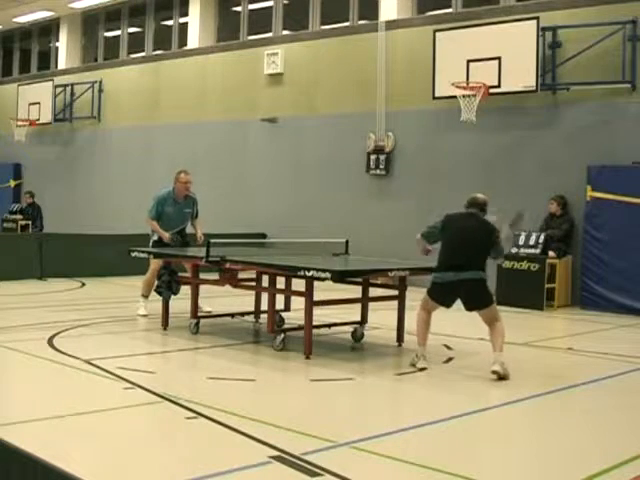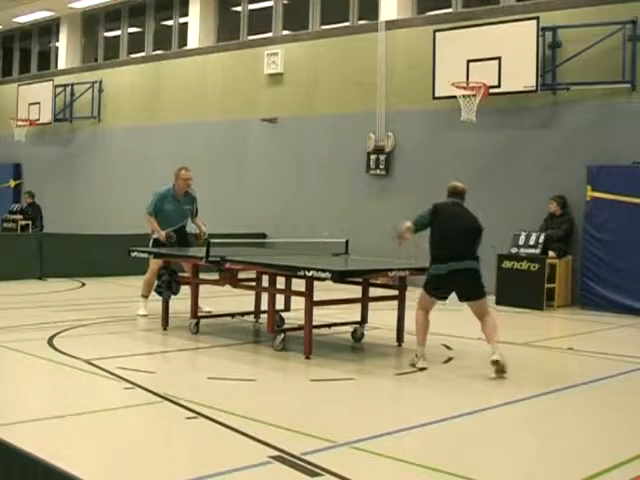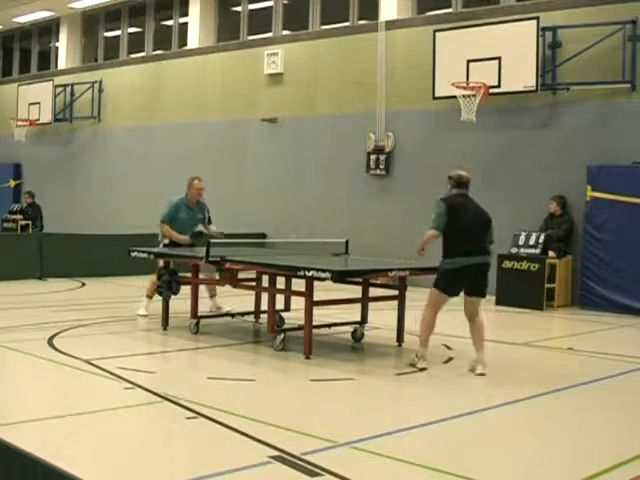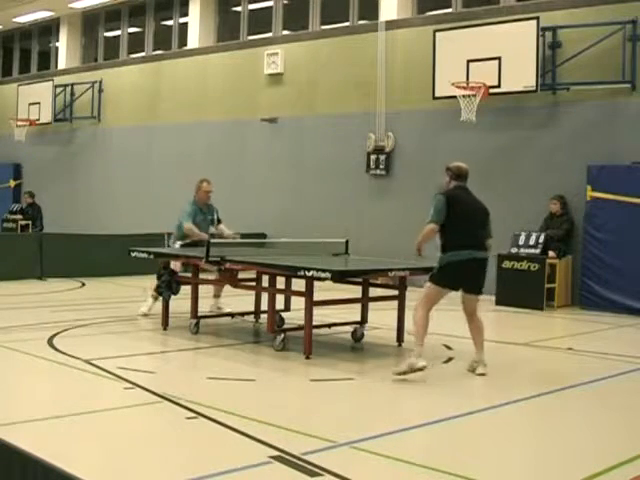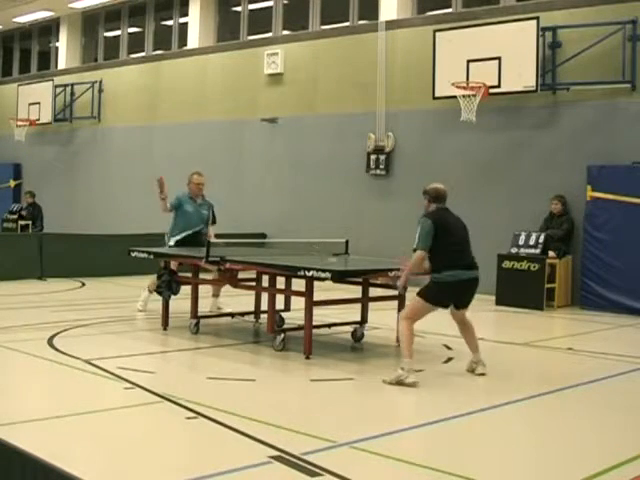
dt=0.3s
person 1, frame 1
left shoulder: (449, 219)
right shoulder: (489, 228)
left elbow: (421, 238)
right elbow: (498, 256)
left wrist: (425, 248)
right wrist: (497, 237)
left hip: (444, 278)
right hip: (474, 280)
left knee: (425, 309)
right knee: (495, 321)
left ankle: (420, 357)
right ankle: (498, 362)
person 1, frame 2
left shoulder: (437, 209)
right shoulder: (474, 221)
left elbow: (408, 227)
left wrist: (401, 234)
left hip: (441, 270)
right hip: (469, 270)
left knee: (422, 308)
right knee: (485, 316)
left ankle: (420, 356)
right ankle: (496, 354)
person 1, frame 3
left shoulder: (446, 203)
right shoulder: (482, 212)
left elbow: (434, 232)
right elbow: (489, 245)
left wrist: (421, 245)
left hip: (454, 265)
right hip: (481, 265)
left knee: (431, 308)
right knee: (472, 314)
left ankle: (421, 356)
right ankle: (480, 361)
person 1, frame 4
left shoulder: (445, 197)
right shoulder: (479, 205)
left elbow: (433, 227)
right elbow: (487, 240)
left wrist: (419, 243)
left hip: (453, 261)
right hip: (479, 260)
left knee: (422, 306)
right knee: (471, 311)
left ankle: (417, 356)
right ankle: (479, 362)
person 1, frame 5
left shoulder: (429, 219)
right shoulder: (458, 221)
left elbow: (421, 254)
left wrist: (404, 276)
right wrist: (431, 266)
left hip: (447, 280)
right hip: (471, 278)
left knee: (405, 318)
right knee: (460, 317)
left ankle: (407, 370)
right ankle: (478, 362)
person 2, frame 1
left shoulder: (192, 199)
right shoulder: (162, 197)
left elbow: (194, 218)
right elbow: (151, 220)
left wrist: (198, 230)
right wrist: (163, 234)
left hip: (180, 237)
right hip: (161, 237)
right knee: (155, 268)
right ankle: (143, 303)
person 2, frame 2
left shoulder: (191, 197)
right shoulder: (162, 194)
left elbow: (194, 216)
right elbow: (149, 215)
left wrist: (200, 227)
right wrist: (158, 231)
left hip: (180, 235)
right hip: (161, 237)
left knee: (192, 268)
right knee: (154, 269)
right ankle: (143, 304)
person 2, frame 3
left shoulder: (202, 206)
right shoulder: (176, 203)
left elbow: (208, 225)
right elbow: (162, 225)
left wrist: (216, 232)
right wrist: (179, 237)
left hip: (188, 242)
right hip: (170, 242)
left knee: (209, 268)
left ankle: (214, 304)
right ankle: (145, 304)
person 2, frame 4
left shoulder: (212, 209)
right shoulder: (192, 207)
left elbow: (218, 226)
right elbow: (187, 228)
left wrist: (230, 234)
right wrist: (205, 237)
right hip: (181, 245)
left knee: (223, 270)
left ankle: (216, 304)
right ankle: (150, 303)
person 2, frame 5
left shoulder: (208, 205)
right shoulder: (181, 198)
left elbow: (210, 225)
right elbow: (167, 209)
left wrist: (212, 238)
right wrist: (163, 198)
left hip: (197, 244)
right hip: (177, 242)
left ankle: (215, 304)
right ankle: (146, 296)
